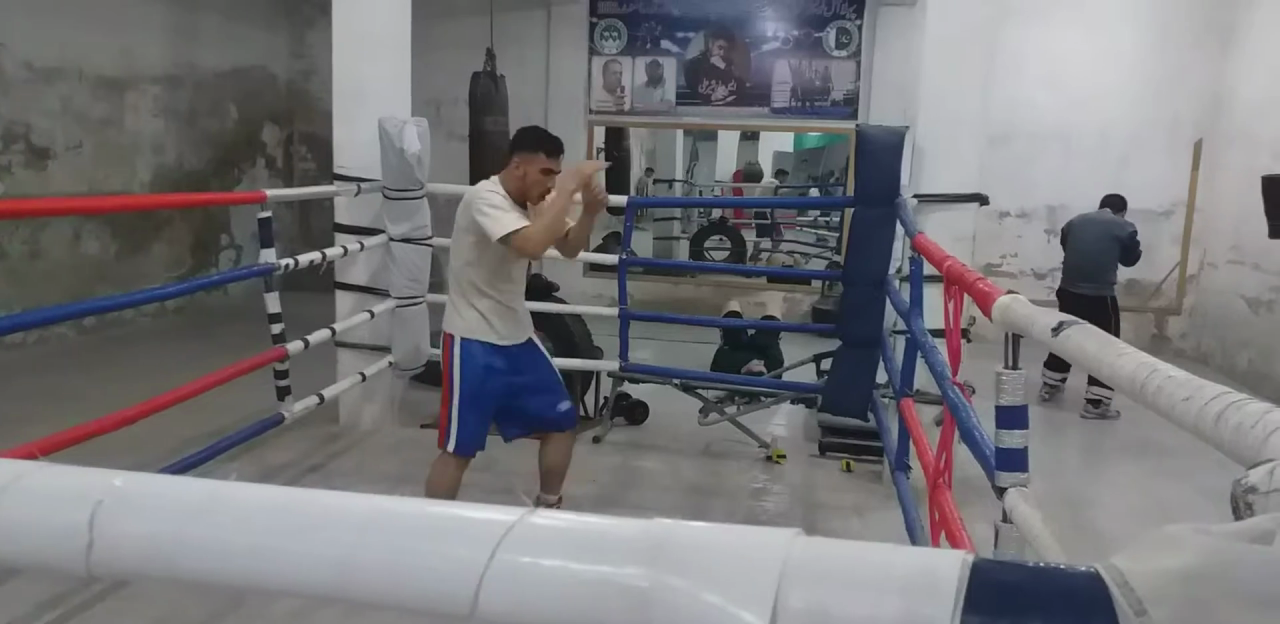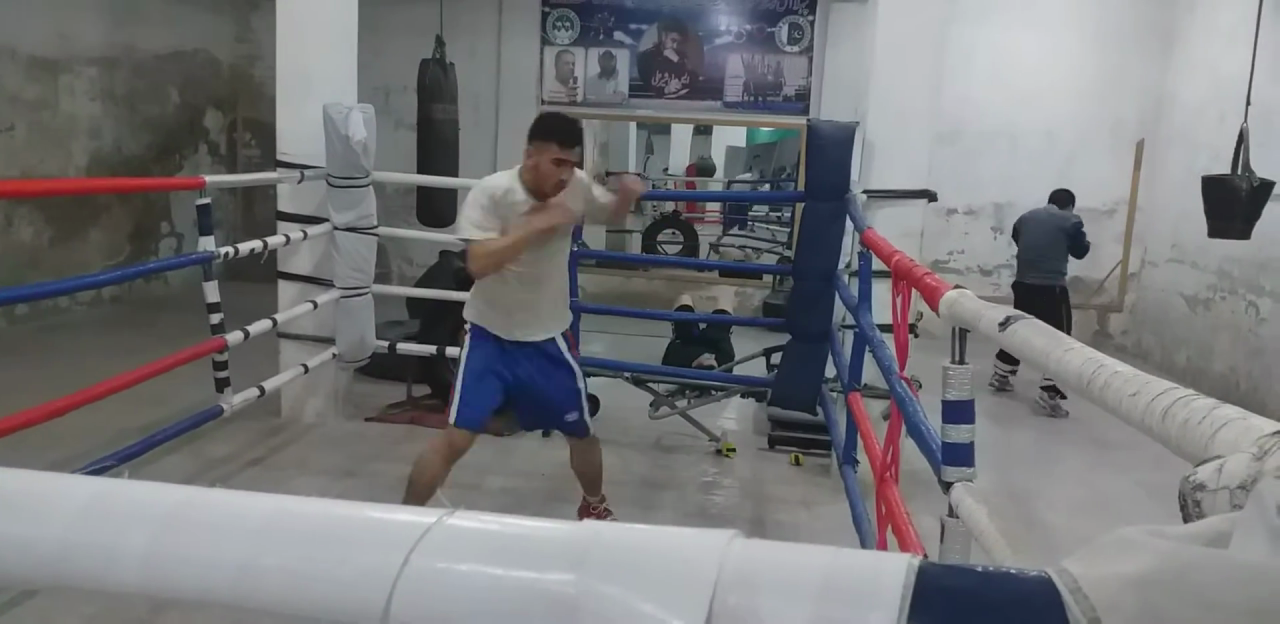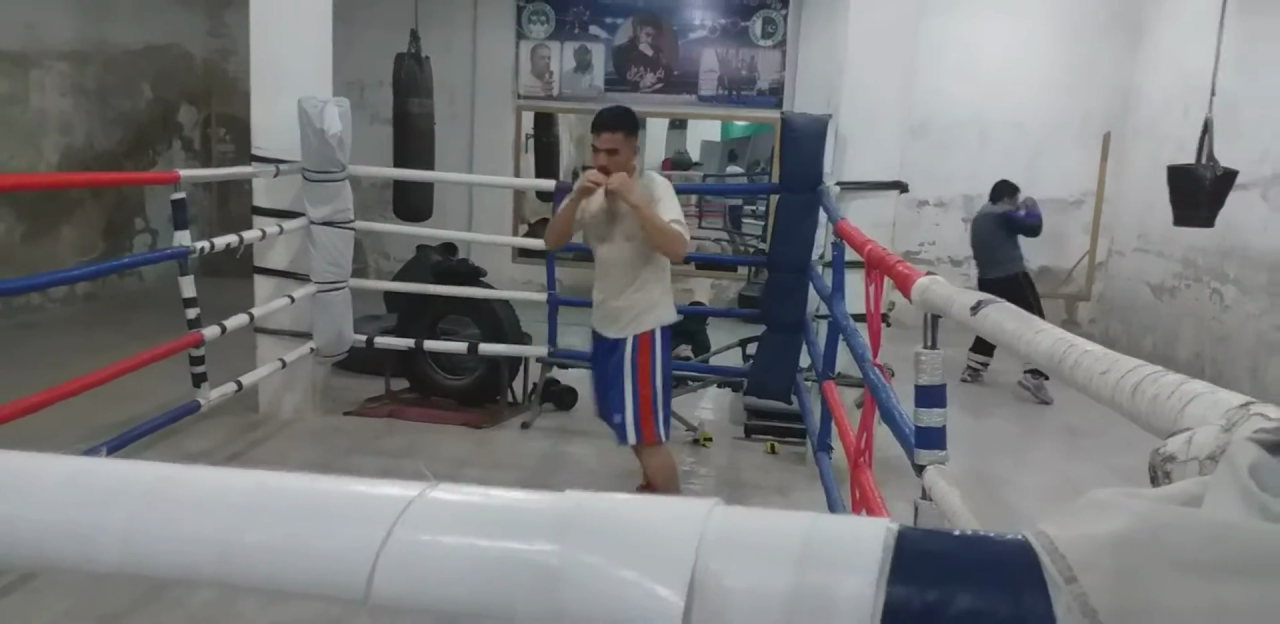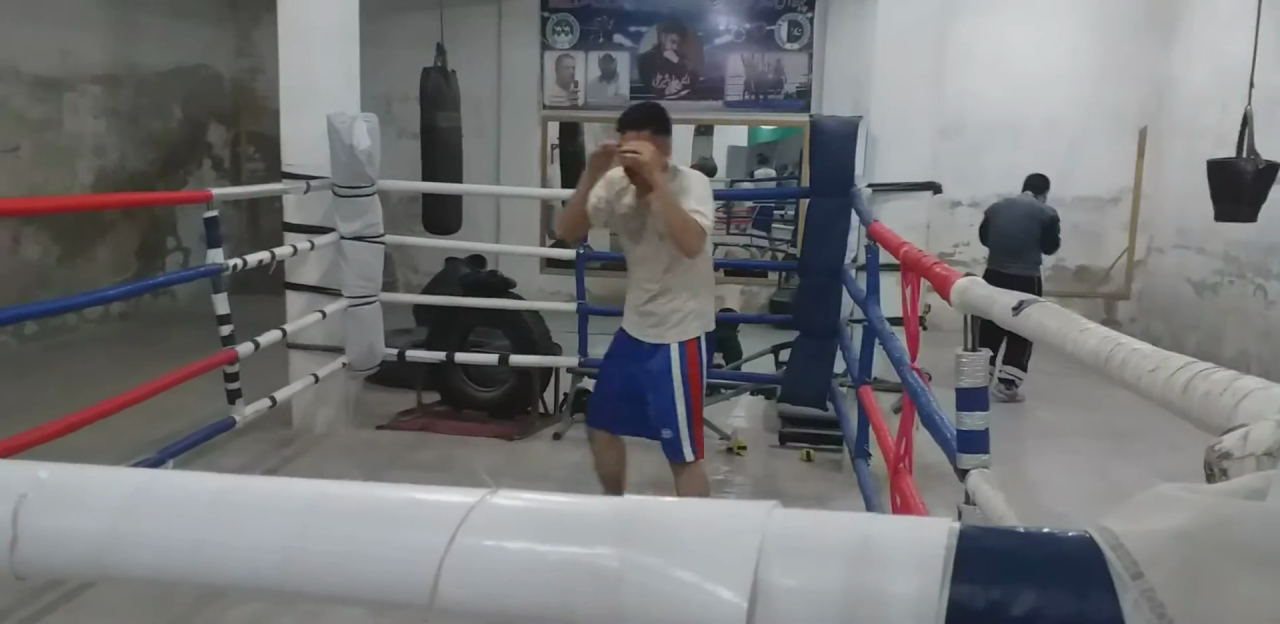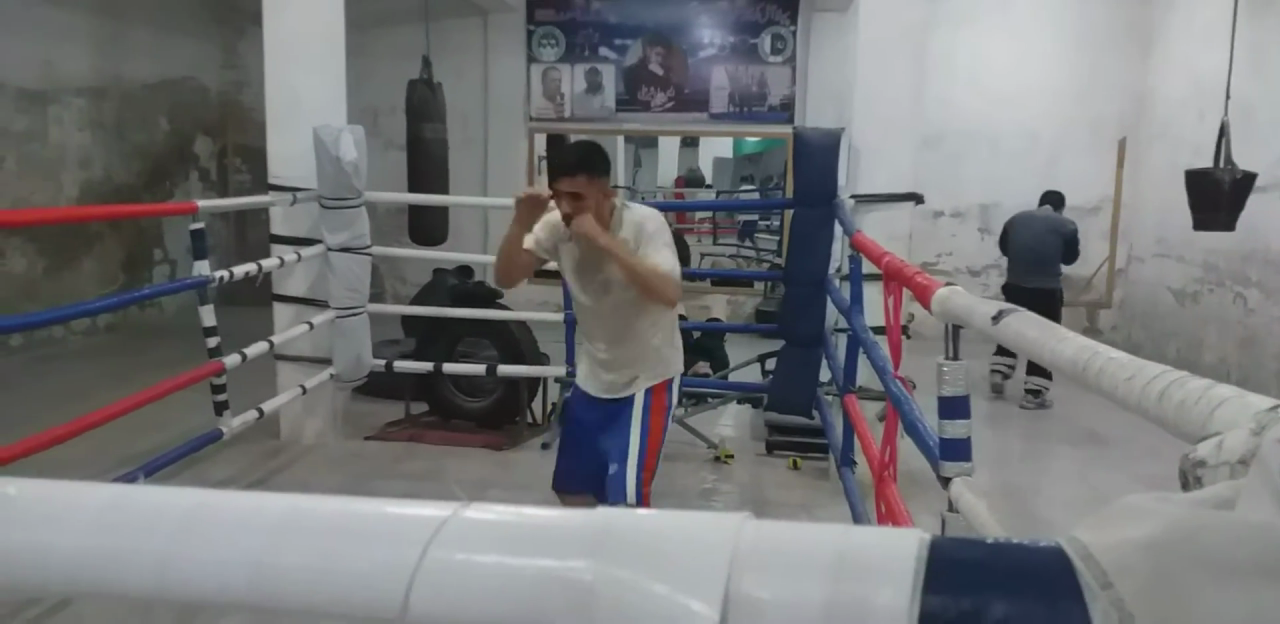
dt=1s
person 1, frame 1
left shoulder: (537, 197)
right shoulder: (484, 199)
left elbow: (569, 248)
right elbow: (531, 246)
left wrist: (590, 210)
right wrist: (569, 189)
left hip: (518, 337)
right hip: (473, 340)
left knee: (562, 423)
right knee: (459, 449)
left ankle: (548, 507)
person 1, frame 2
left shoulder: (575, 185)
right shoulder: (489, 192)
left elbow: (610, 210)
right elbow: (479, 265)
left wrist: (626, 196)
right wrist: (537, 224)
left hip: (548, 334)
right hip: (491, 334)
left knee: (581, 431)
right knee: (456, 439)
left ankle: (594, 508)
person 1, frame 3
left shoulder: (654, 187)
right shoulder: (589, 184)
left elbow: (677, 250)
right elbow: (553, 242)
left wrist: (634, 199)
right wrist: (576, 198)
left hip: (642, 328)
right hip: (606, 323)
left knee: (644, 434)
right knee: (621, 418)
right ankle: (655, 482)
person 1, frame 4
left shoulder: (691, 184)
right shoulder: (615, 182)
left elbow: (691, 244)
right elbow: (566, 232)
left wrist: (656, 181)
right wrist: (590, 175)
left hip: (679, 334)
right hip: (634, 328)
left knee: (683, 453)
right knee: (601, 423)
person 1, frame 5
left shoulder: (645, 223)
right shoulder: (557, 226)
left elbow: (668, 295)
right elbow: (506, 278)
left wrist: (603, 240)
right wrist: (521, 223)
left hip: (647, 383)
right hip: (592, 384)
left knee: (626, 499)
right knee: (571, 492)
person 2, frame 1
left shoulder: (1076, 221)
right shoulder: (1124, 228)
left elbow: (1065, 245)
right elbow: (1131, 259)
left hip: (1069, 291)
right hip: (1100, 296)
left ankle: (1050, 385)
right ankle: (1096, 403)
person 2, frame 2
left shoulder: (1028, 216)
right shoulder: (1070, 221)
left elbow: (1017, 237)
right elbow: (1080, 251)
left hip: (1023, 284)
right hip: (1051, 287)
left ankle: (1000, 376)
right ankle: (1050, 394)
person 2, frame 3
left shoulder: (978, 220)
right shoulder: (1003, 214)
right elbow: (1032, 228)
right wrist: (1032, 210)
left hip: (987, 280)
right hip: (1013, 277)
left ankle: (973, 369)
right ankle: (1034, 376)
person 2, frame 4
left shoulder: (996, 207)
right shoulder: (1046, 213)
left elbow: (984, 238)
right elbow: (1050, 247)
left hip: (994, 275)
right hip: (1025, 280)
left knee: (989, 330)
right knee: (1021, 334)
right ankle: (1007, 385)
person 2, frame 5
left shoulder: (1016, 219)
right shoulder: (1065, 225)
left elbow: (1005, 248)
right elbow: (1070, 257)
left hip: (1015, 287)
right hip: (1047, 291)
left ankle: (998, 374)
right ankle: (1034, 393)
